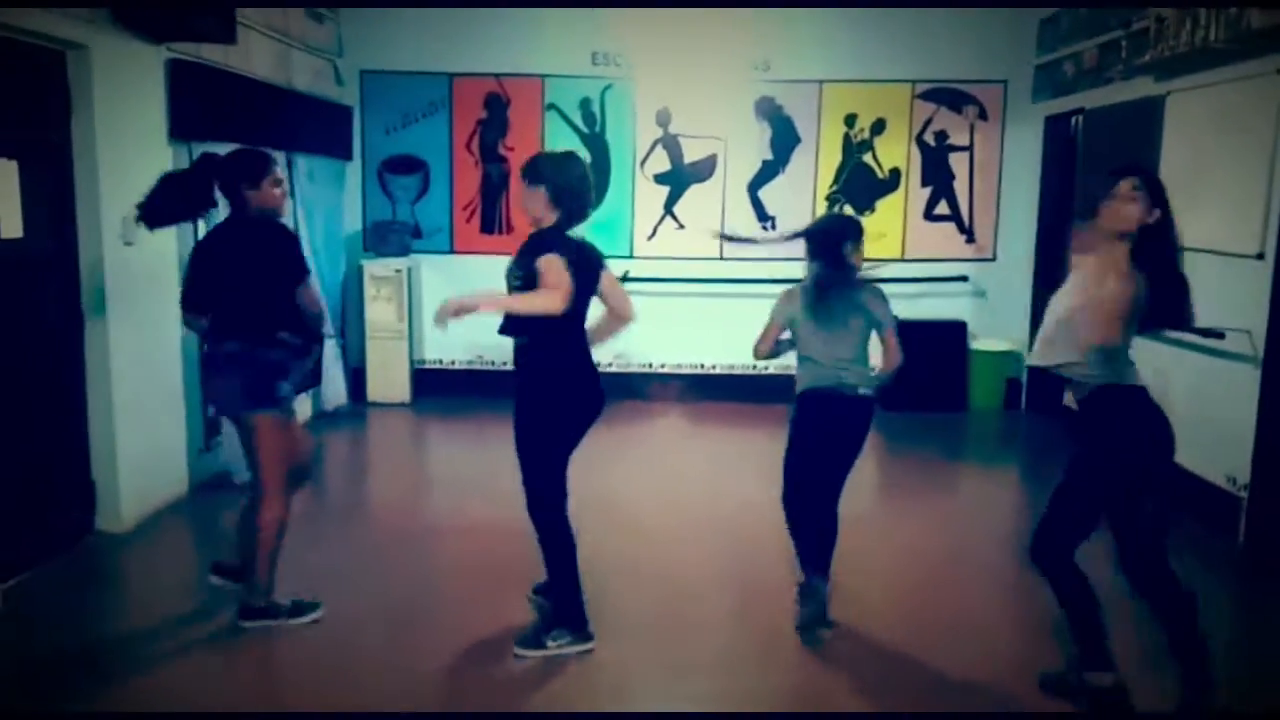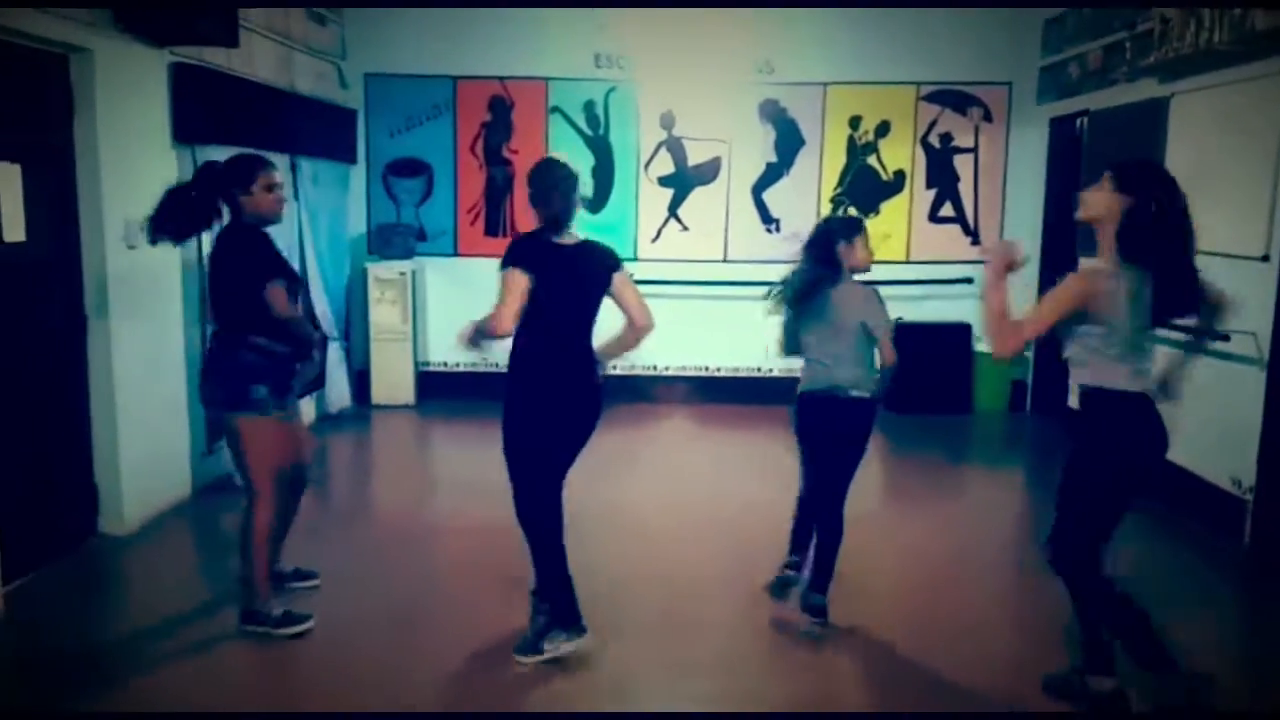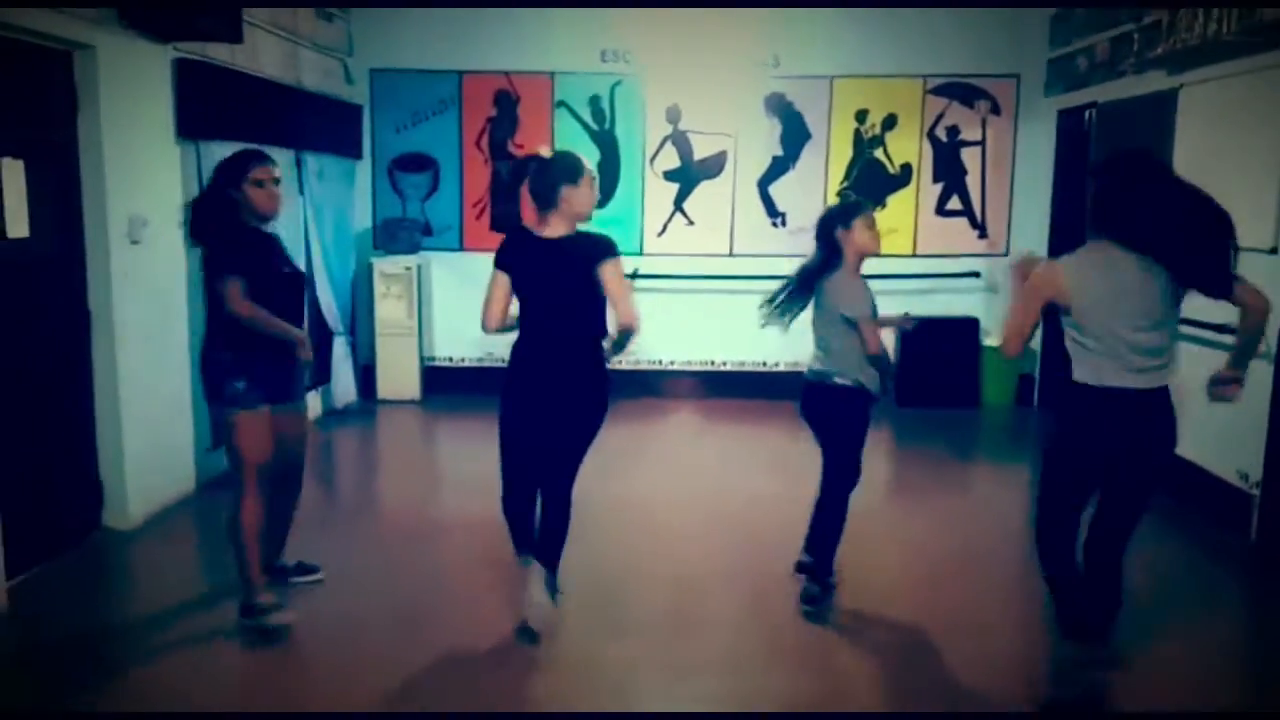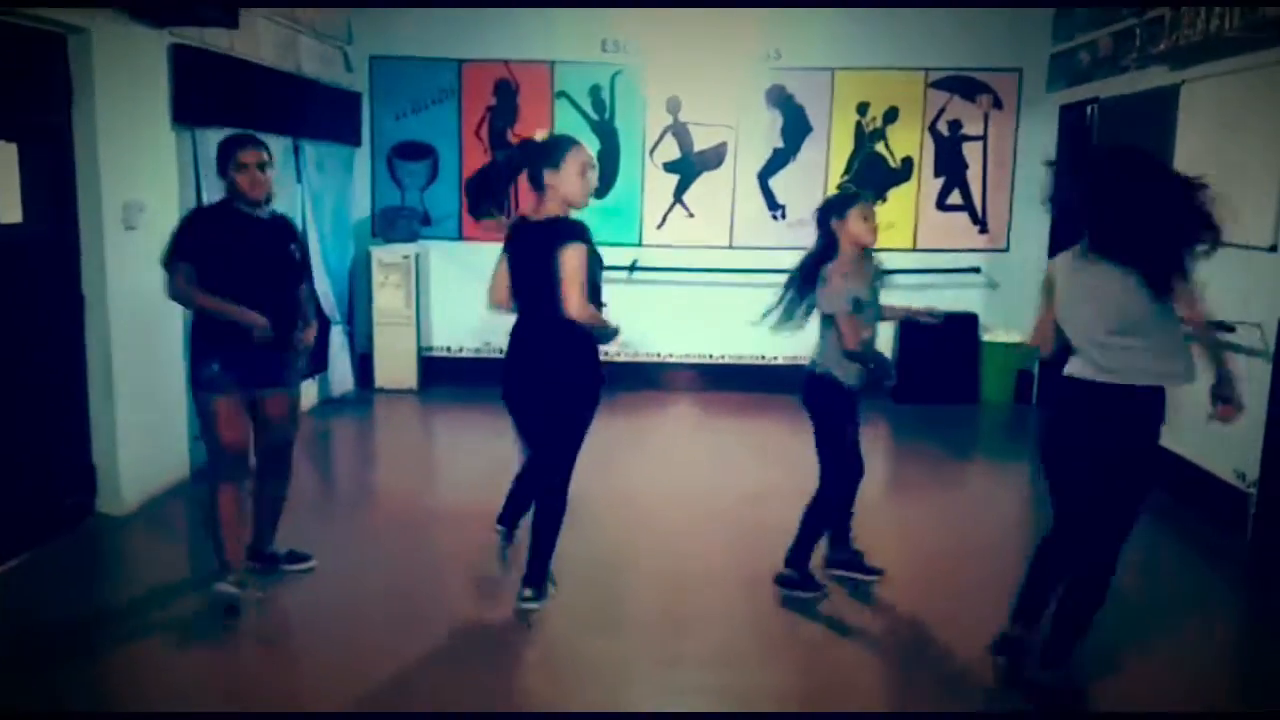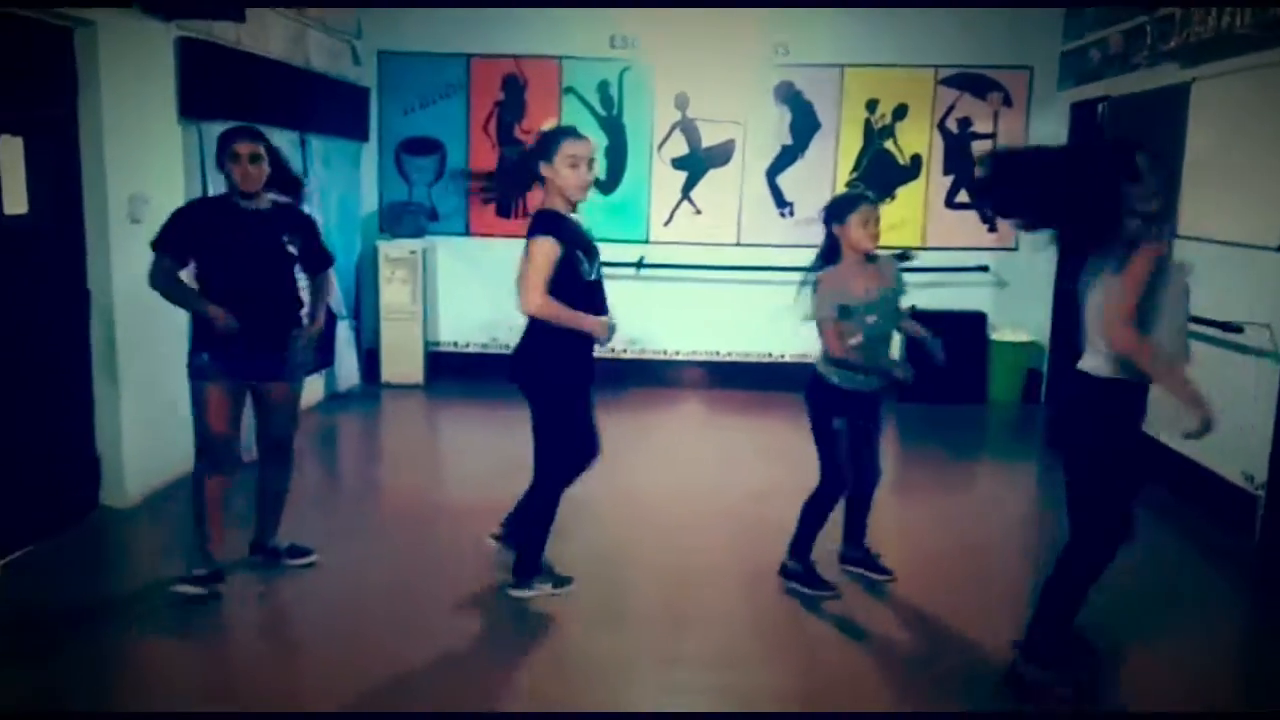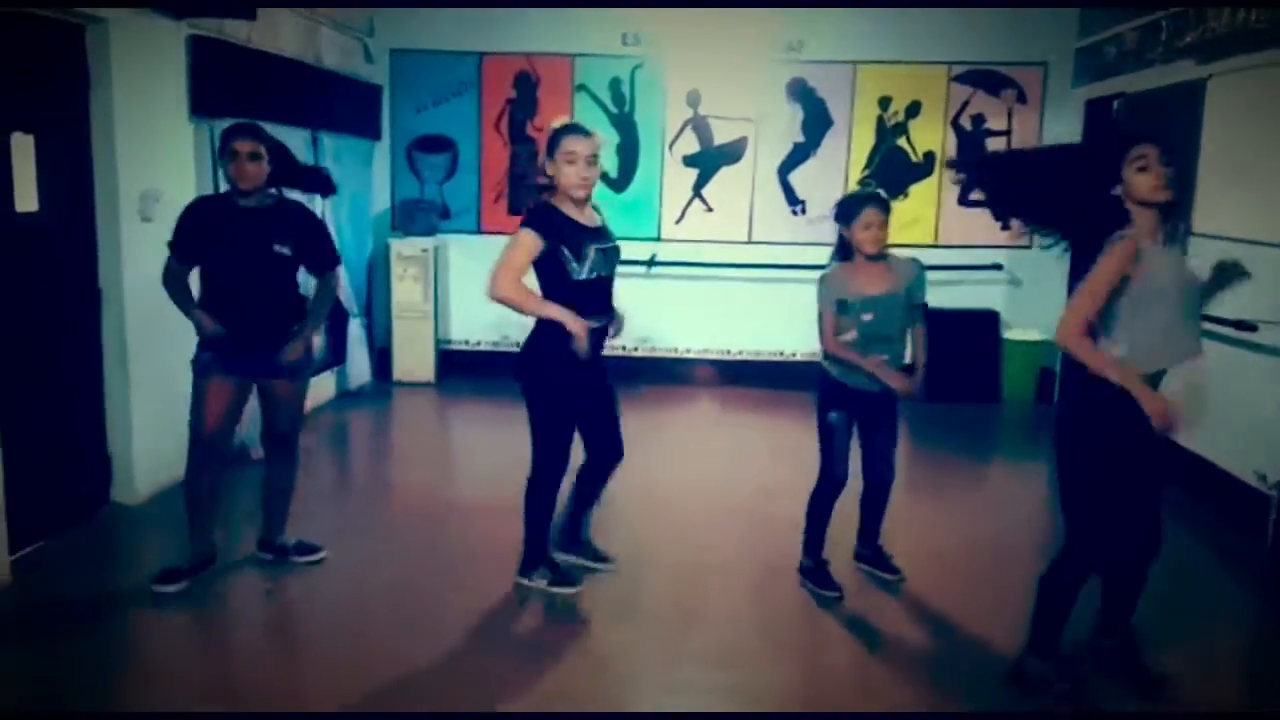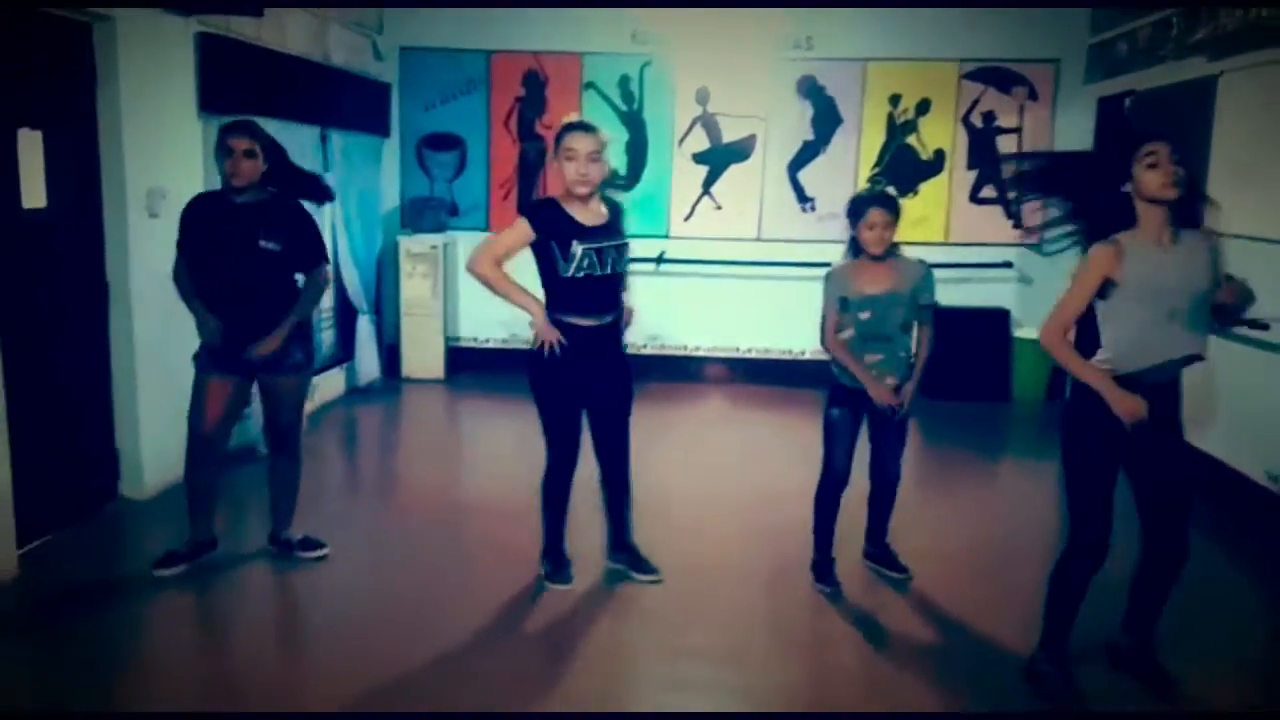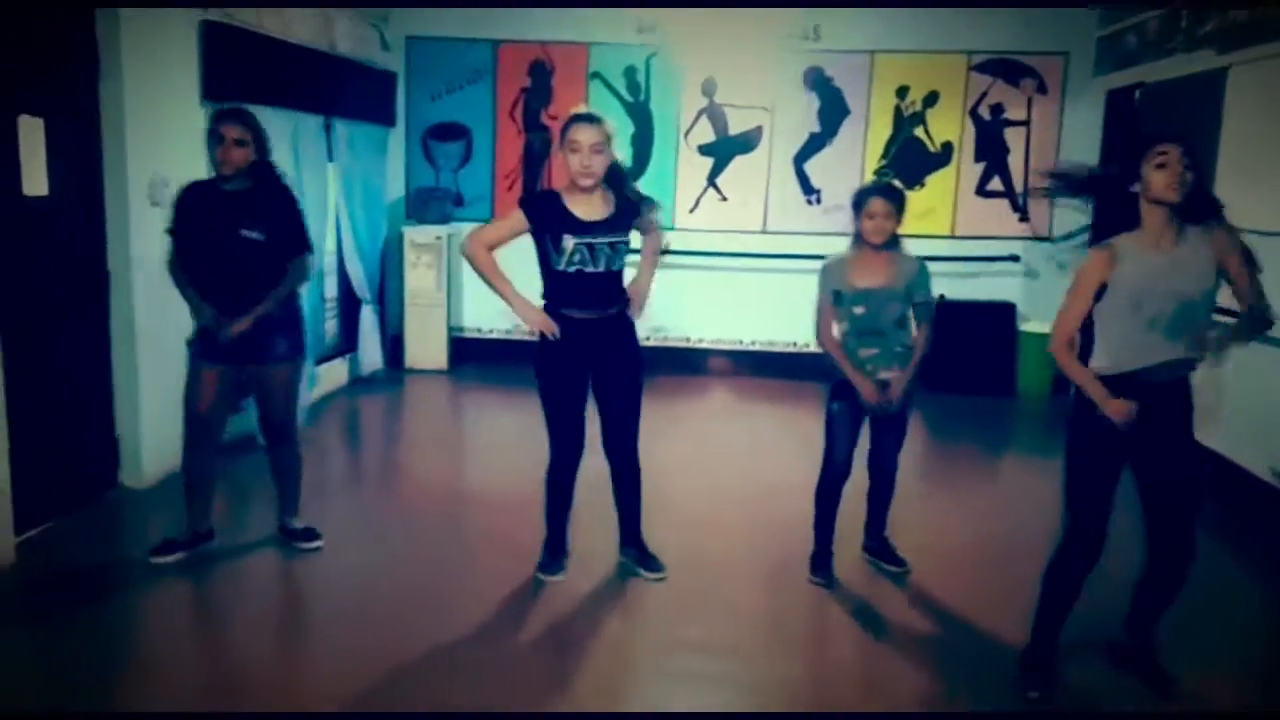
dt=0.1s
person 1, frame 1
left shoulder: (1122, 276)
right shoulder: (1089, 266)
left elbow: (1098, 340)
left wrist: (1095, 263)
left hip: (1126, 426)
right hip: (1099, 425)
left knee: (1144, 567)
right knee: (1048, 548)
left ankle: (1196, 675)
right ankle: (1096, 670)
person 1, frame 2
left shoulder: (1091, 278)
right shoulder: (1146, 270)
left elbow: (1008, 342)
right elbow: (1207, 312)
left wrist: (996, 274)
right wrist: (1173, 370)
left hip: (1109, 426)
right hip: (1136, 423)
left knee: (1073, 554)
right knee: (1078, 550)
left ankle: (1146, 666)
right ankle: (1098, 670)
person 1, frame 3
left shoulder: (1059, 272)
right shoulder: (1174, 264)
left elbow: (1012, 348)
right elbow: (1257, 304)
left wrist: (1022, 282)
right wrist: (1235, 368)
left hip: (1086, 417)
right hip: (1153, 419)
left knee: (1054, 539)
right knee: (1106, 548)
left ankle: (1080, 655)
right ankle: (1088, 654)
person 1, frame 4
left shoulder: (1061, 266)
right shoulder: (1161, 256)
left elbow: (1043, 344)
right elbow: (1200, 326)
right wrist: (1225, 386)
left hip: (1070, 408)
right hip: (1127, 416)
left knee: (1069, 530)
right knee: (1100, 545)
left ankle: (1020, 633)
right ankle: (1046, 661)
person 1, frame 5
left shoulder: (1102, 250)
right shoulder: (1145, 250)
right elbow: (1119, 333)
right wrist: (1190, 395)
left hip: (1090, 401)
right hip: (1108, 409)
left knee: (1096, 532)
right knee: (1096, 540)
left ankle: (1054, 638)
right ankle: (1039, 658)
person 1, frame 6
left shoulder: (1163, 246)
right shoulder: (1126, 246)
left elbow: (1175, 306)
right elbow: (1070, 330)
left wrist: (1216, 281)
right wrist: (1145, 392)
left hip: (1129, 410)
right hip: (1095, 409)
left knee: (1141, 538)
right knee: (1088, 543)
left ankle: (1113, 641)
right ankle: (1037, 656)
person 1, frame 7
left shoulder: (1203, 245)
right shoulder: (1110, 251)
left elbow: (1232, 299)
right elbow: (1053, 334)
left wrist: (1231, 293)
right wrist: (1110, 393)
left hip: (1160, 411)
right hip: (1102, 407)
left knee: (1170, 544)
right knee: (1090, 541)
left ankle: (1134, 644)
right ankle: (1047, 657)
person 1, frame 8
left shoulder: (1215, 241)
right shoulder: (1108, 256)
left elbow: (1258, 314)
right elbow: (1061, 343)
left wrist: (1225, 335)
right wrist: (1102, 398)
left hip: (1169, 409)
right hip: (1102, 409)
left knee: (1176, 548)
right knee: (1084, 541)
left ankle: (1135, 642)
right ankle: (1039, 650)
person 2, frame 1
left shoulder: (544, 242)
right shoulder: (586, 251)
left elbow: (556, 300)
right elbow: (622, 312)
left wrist: (480, 301)
left hip: (548, 385)
right hip: (578, 382)
left knee: (545, 500)
right knee: (544, 489)
left ankle: (571, 623)
right ankle: (562, 583)
person 2, frame 2
left shoulder: (524, 252)
right shoulder: (600, 257)
left elbow: (502, 323)
right elbow: (642, 321)
left wrist: (473, 332)
right wrist: (607, 353)
left hip: (532, 389)
right hip: (582, 390)
left knee: (530, 500)
right knee: (548, 493)
left ankle: (564, 621)
right ankle: (550, 601)
person 2, frame 3
left shoulder: (514, 248)
right shoulder: (597, 248)
left elbow: (492, 322)
right elbow: (626, 317)
right wrist: (617, 340)
left hip: (527, 382)
right hip: (585, 385)
left knee: (519, 484)
right knee: (559, 486)
left ankle: (531, 564)
right ankle: (545, 582)
person 2, frame 4
left shoulder: (520, 233)
right shoulder: (572, 233)
left elbow: (498, 300)
right elbow: (576, 308)
right wrist: (606, 326)
left hip: (524, 366)
right hip: (566, 369)
left knee: (540, 460)
right knee: (557, 471)
left ankle: (506, 526)
right ankle: (534, 580)
person 2, frame 5
left shoulder: (557, 223)
right shoulder: (553, 225)
right elbow: (531, 300)
left wrist: (588, 317)
right wrist: (592, 324)
left hip: (544, 358)
right hip: (556, 363)
left knee: (581, 449)
right knee: (557, 463)
left ankle: (515, 528)
right ankle: (526, 571)
person 2, frame 6
left shoulder: (594, 219)
right shoulder: (543, 220)
right elbow: (501, 285)
left wrist: (607, 307)
right wrist: (566, 316)
left hip: (587, 355)
right hip: (551, 358)
left knee: (609, 450)
right knee: (550, 461)
left ankle: (570, 535)
right ankle: (535, 559)
person 2, frame 7
left shoulder: (614, 212)
right shoulder: (543, 215)
right elbow: (480, 262)
left wrist: (622, 298)
right wrist: (536, 310)
left hip: (608, 348)
right hip: (561, 351)
left knee: (616, 454)
right knee: (563, 457)
left ankle: (620, 545)
right ankle: (553, 553)
person 2, frame 8
left shoulder: (628, 203)
right shoulder: (541, 206)
left elbow: (654, 234)
right elbow: (475, 246)
left wrist: (642, 282)
right wrist: (520, 305)
left hip: (616, 339)
right hip: (561, 341)
left knee: (623, 449)
right knee: (565, 451)
left ankle: (633, 543)
right ankle: (555, 545)
person 3, frame 1
left shoulder: (209, 246)
right shoulder: (273, 236)
left elbow: (194, 318)
right elbow: (310, 306)
right wrist: (311, 342)
left hip: (224, 369)
right hip: (261, 372)
left knee: (296, 463)
right knee: (273, 485)
left ankle: (244, 564)
right ankle: (259, 601)
person 3, frame 2
left shoulder: (232, 243)
right shoulder: (251, 244)
left elbow: (239, 316)
right elbow: (283, 308)
left wrist: (289, 349)
right wrist: (308, 341)
left hip: (258, 376)
right hip: (249, 378)
left knee: (294, 474)
right knee: (266, 489)
left ankle: (265, 569)
right ankle: (260, 605)
person 3, frame 3
left shoulder: (265, 242)
right shoulder: (234, 241)
right elbow: (237, 306)
left wrist: (295, 343)
right wrist: (296, 337)
left hip: (278, 370)
right hip: (237, 373)
left knee: (289, 472)
right knee: (255, 480)
left ankle: (271, 562)
right ankle: (256, 596)
person 3, frame 4
left shoulder: (284, 228)
right shoulder: (207, 223)
left elbow: (301, 288)
right elbow: (180, 287)
left wrist: (309, 324)
right wrist: (245, 316)
left hip: (277, 358)
right hip: (221, 358)
left knee: (276, 456)
right knee: (230, 463)
left ankle: (262, 547)
right ankle: (231, 572)
person 3, frame 5
left shoulder: (294, 219)
right shoulder: (199, 216)
left elbow: (321, 274)
right elbow: (161, 274)
left wrist: (317, 317)
right wrist: (206, 309)
left hip: (279, 349)
right hip: (219, 351)
left knee: (278, 449)
right knee: (216, 453)
left ankle: (266, 541)
right ankle: (206, 562)
person 3, frame 6
left shoulder: (297, 218)
right shoulder: (200, 214)
left elbow: (328, 280)
right elbow: (173, 274)
left wrist: (307, 334)
right wrist: (197, 315)
left hip: (284, 350)
right hip: (222, 348)
left knee: (281, 445)
right knee: (205, 447)
left ankle: (273, 538)
right ankle: (200, 552)
person 3, frame 7
left shoulder: (289, 213)
right shoulder: (201, 210)
left elbow: (318, 279)
right elbow: (182, 270)
left wrist: (279, 334)
right wrist: (202, 315)
left hip: (283, 344)
right hip: (223, 344)
left knee: (284, 440)
right knee: (203, 444)
left ankle: (282, 532)
right ankle: (199, 538)
person 3, frame 8
left shoulder: (274, 199)
right shoulder: (193, 198)
left elbow: (300, 268)
right elbow: (177, 260)
left wrist: (250, 317)
right wrist: (197, 302)
left hip: (272, 331)
right hip: (212, 333)
left knee: (280, 431)
right knee: (199, 433)
left ankle: (290, 519)
right ankle: (198, 529)
person 4, frame 1
left shoulder: (794, 298)
right shoulder: (870, 296)
left elbow: (764, 351)
right elbow: (894, 358)
left hip: (814, 405)
right hip: (857, 408)
left knee: (797, 495)
right knee: (825, 498)
left ankle: (814, 579)
right ankle: (816, 581)
person 4, frame 2
left shoulder: (808, 294)
right shoulder: (864, 295)
left elbow: (788, 348)
right elbow: (889, 359)
right wrist: (875, 385)
left hip: (810, 405)
right hip: (851, 408)
left knee: (812, 489)
right knee: (833, 496)
left ankle: (793, 565)
right ankle: (816, 593)
person 4, frame 3
left shoulder: (824, 280)
right shoulder: (853, 286)
right elbow: (874, 348)
left wrist: (883, 320)
right wrist: (882, 375)
left hip: (815, 391)
right hip: (845, 397)
left knee: (836, 479)
right knee: (840, 486)
left ankle: (813, 556)
right ankle: (817, 583)
person 4, frame 4
left shoulder: (865, 269)
right shoulder: (833, 278)
right elbow: (851, 343)
left wrist: (910, 313)
right wrist: (882, 362)
left hip: (842, 389)
right hip: (829, 391)
left knee: (849, 472)
right knee: (836, 480)
left ankle: (839, 552)
right ankle: (792, 570)
person 4, frame 5
left shoulder: (889, 270)
right shoulder: (828, 283)
right elbow: (835, 348)
left wrist: (924, 334)
right wrist: (890, 368)
left hip: (867, 393)
right hip: (833, 391)
left knee: (868, 474)
right knee: (835, 480)
left ankle: (854, 550)
right ankle: (796, 562)
person 4, frame 6
left shoulder: (909, 272)
right shoulder: (833, 280)
left elbow: (917, 326)
right elbow: (829, 341)
left wrist: (918, 370)
right wrist: (880, 371)
left hip: (886, 394)
right hip: (840, 388)
left knee: (881, 475)
right knee: (833, 477)
left ankle: (868, 548)
right ankle: (811, 560)
person 4, frame 7
left shoulder: (916, 273)
right shoulder: (838, 277)
left elbow: (924, 329)
right elbow: (829, 339)
left wrist: (912, 385)
right wrist: (869, 382)
left hip: (894, 391)
right hip: (848, 388)
left knee: (887, 475)
right knee: (835, 473)
left ankle: (876, 547)
right ankle: (821, 558)
person 4, frame 8
left shoulder: (912, 270)
right shoulder: (835, 269)
left elbow: (924, 329)
right elbow: (824, 331)
left wrist: (905, 379)
right wrist: (857, 379)
left hip: (893, 385)
right hip: (847, 383)
left knee: (884, 468)
right knee: (835, 467)
left ankle: (875, 540)
right ankle: (821, 551)
